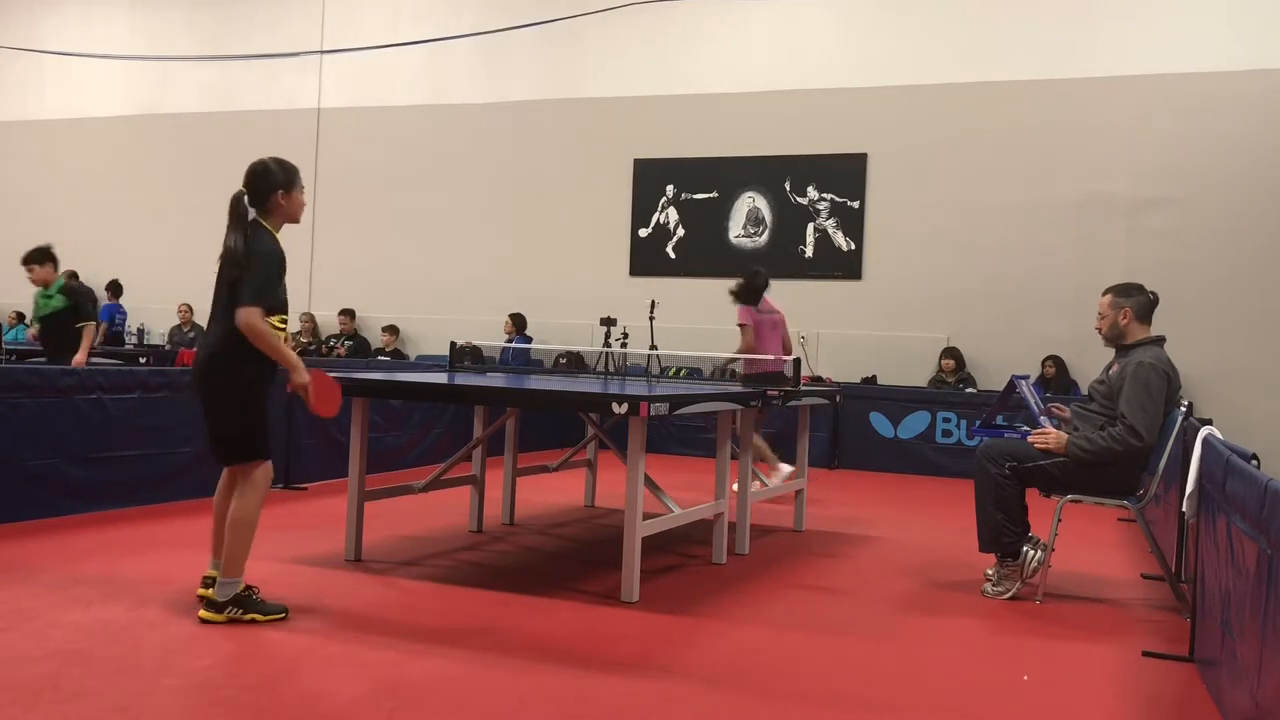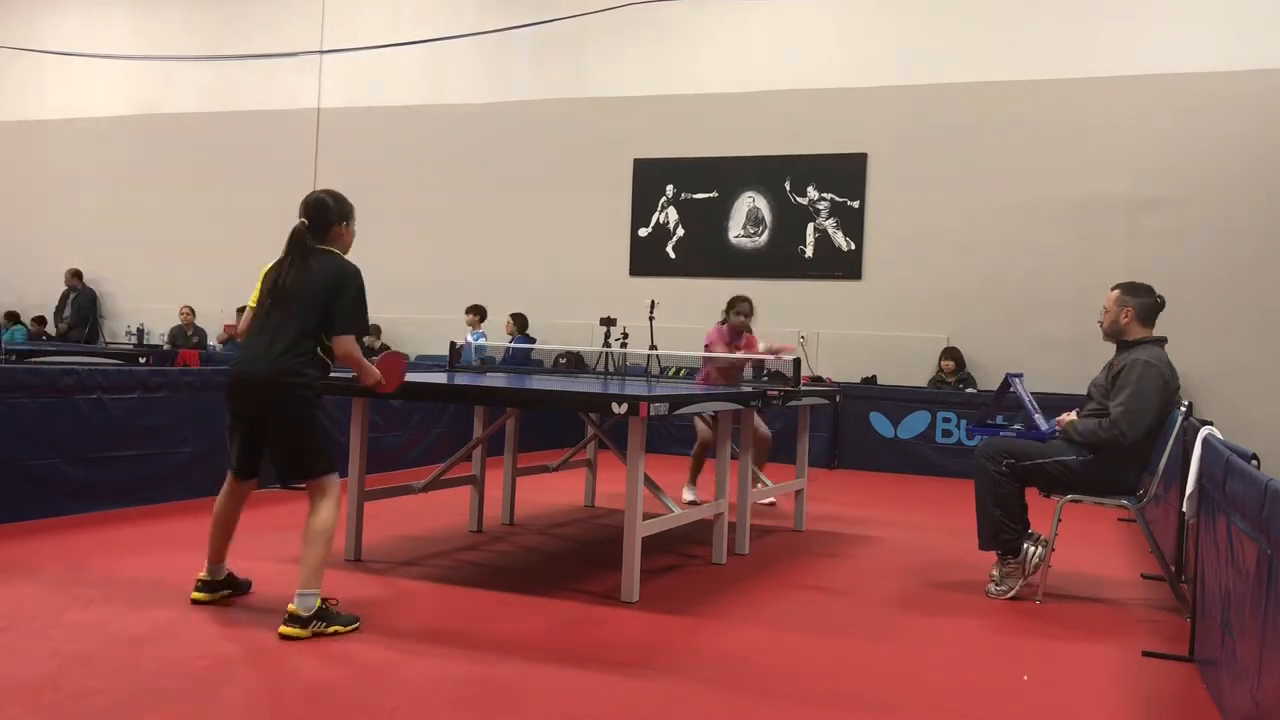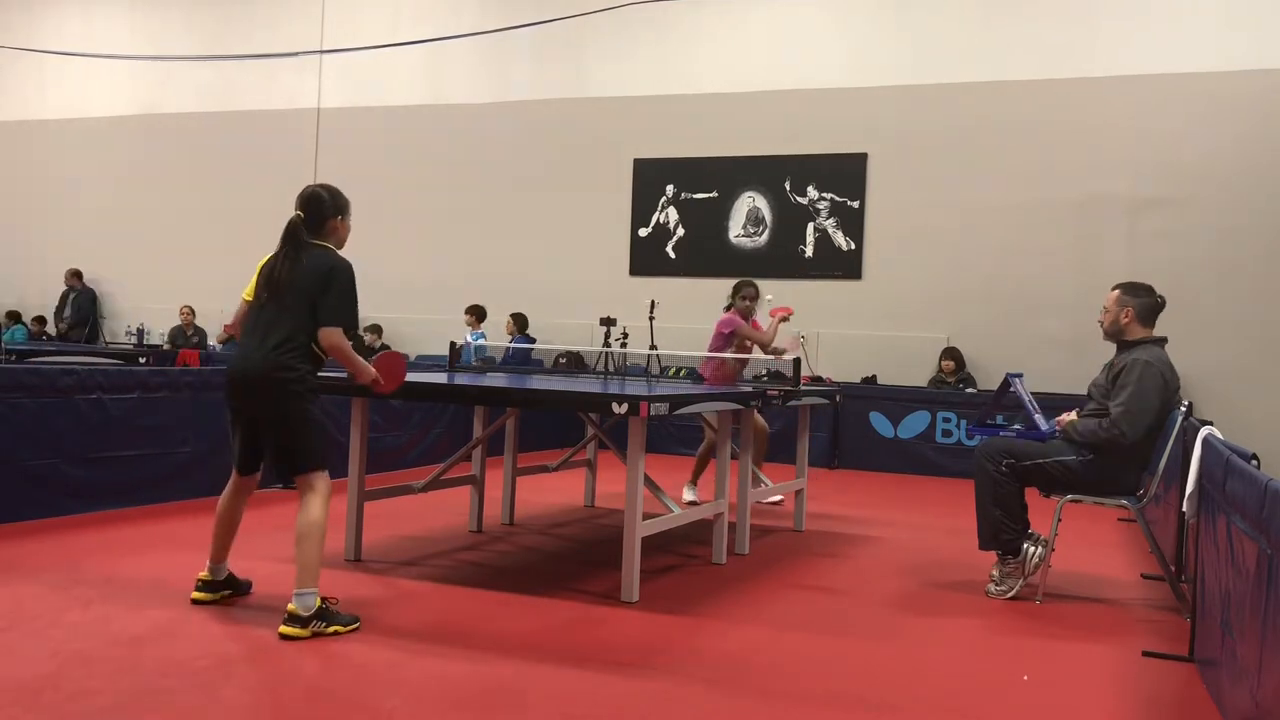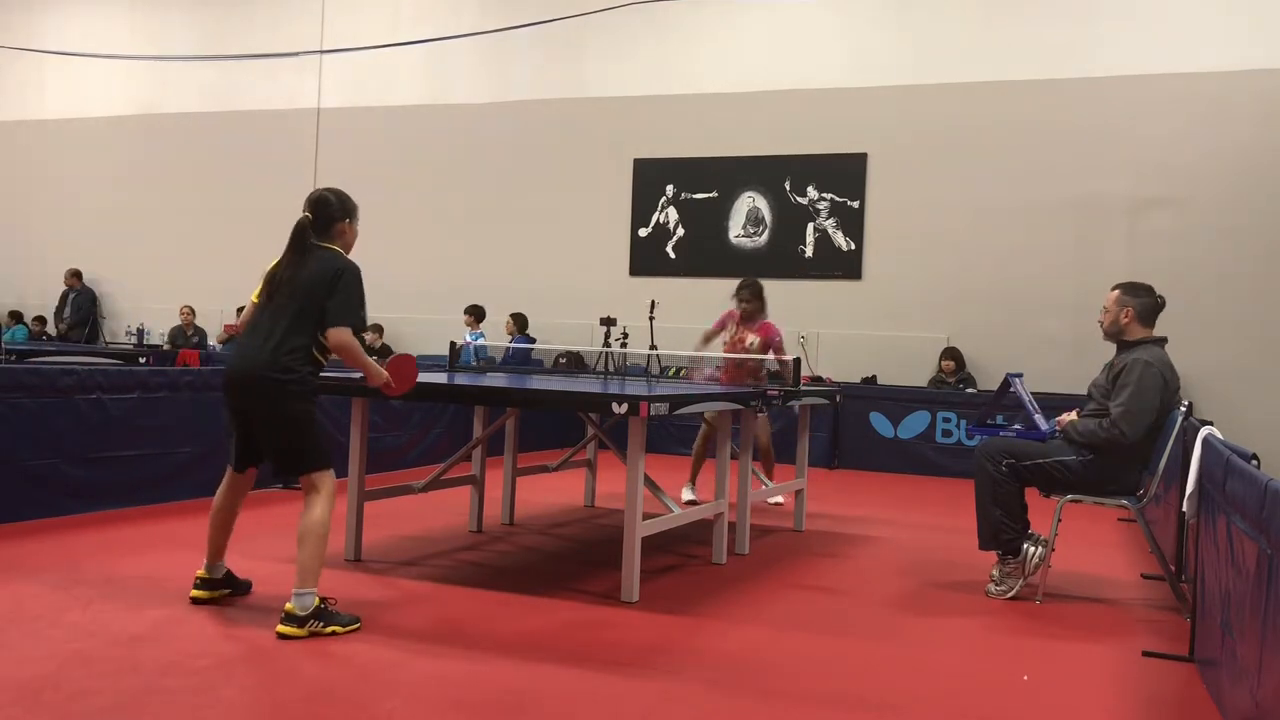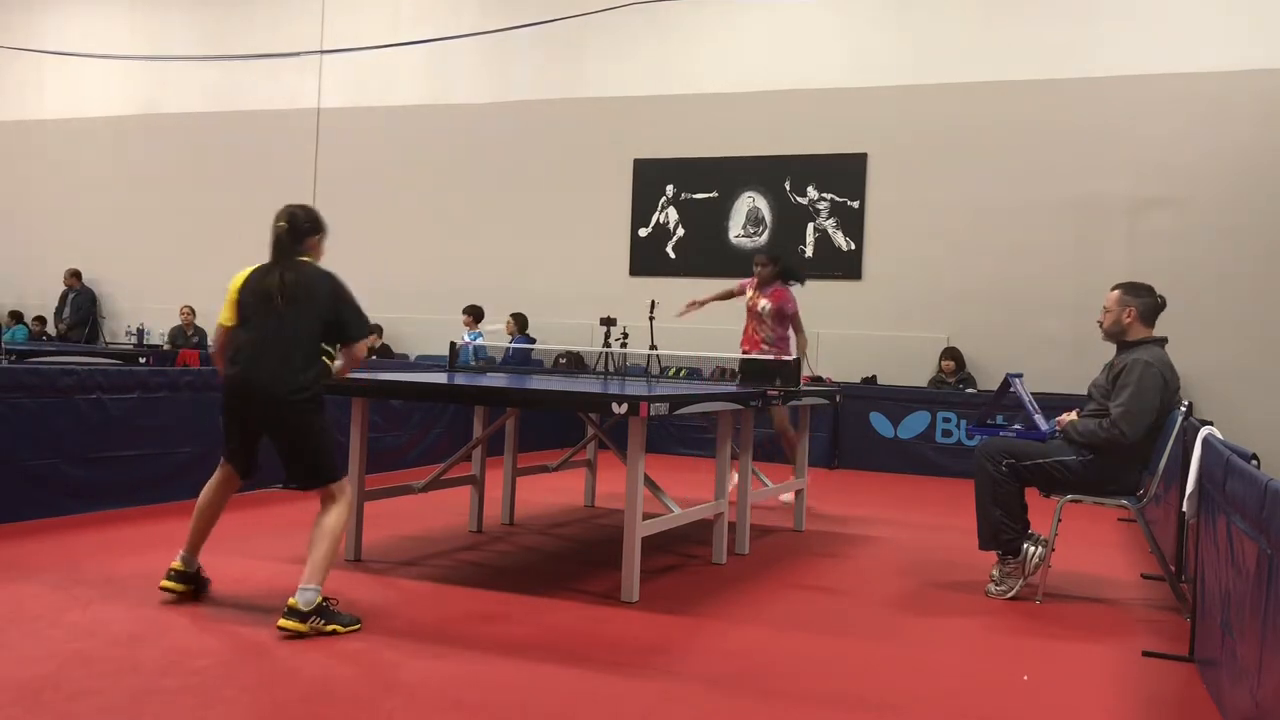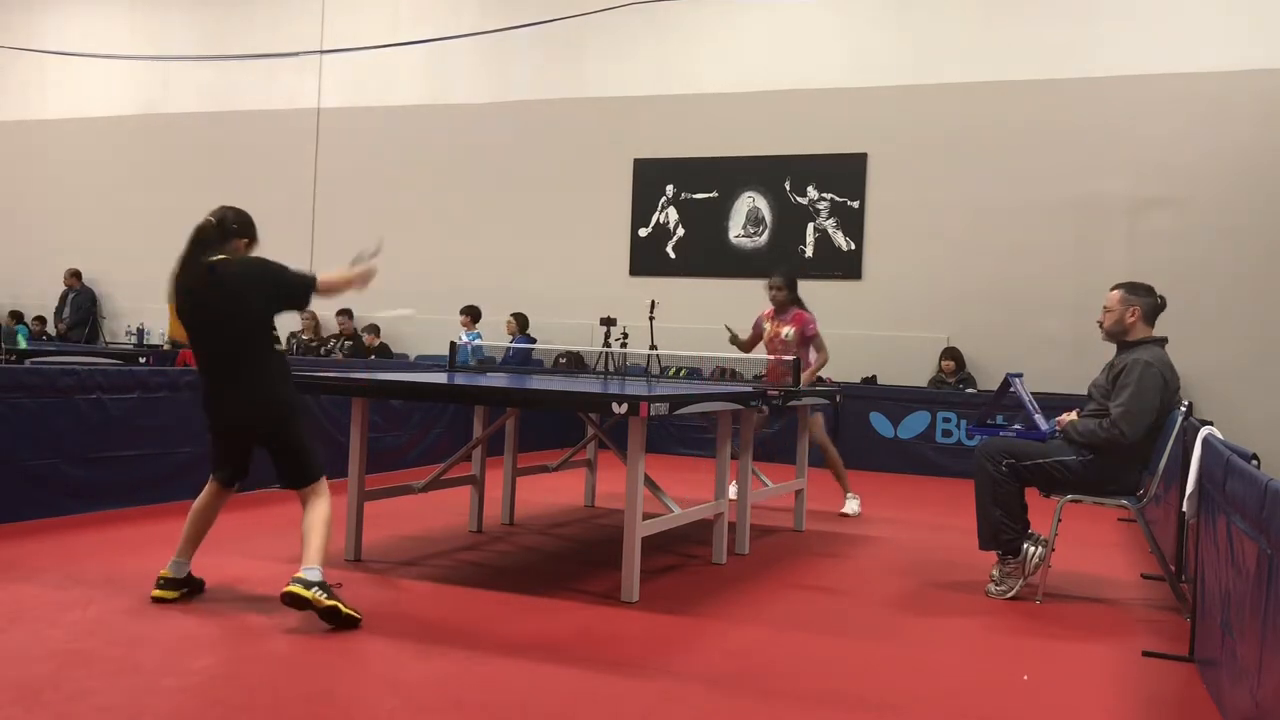
dt=0.3s
person 1, frame 1
left shoulder: (249, 239)
right shoulder: (264, 247)
right elbow: (249, 319)
left wrist: (280, 349)
right wrist: (294, 365)
left hip: (221, 368)
right hip: (235, 373)
left knee: (236, 472)
right knee: (255, 477)
left ankle: (217, 574)
right ankle: (226, 595)
person 1, frame 2
left shoulder: (279, 266)
right shoulder: (344, 273)
left elbow: (245, 328)
right elbow: (344, 347)
right wrist: (368, 373)
left hip: (244, 380)
right hip: (289, 388)
left knee: (238, 480)
right knee: (326, 490)
left ankle: (212, 577)
right ankle: (305, 609)
person 1, frame 3
left shoulder: (275, 260)
right shoulder: (335, 267)
left elbow: (238, 323)
right elbow: (330, 338)
right wrist: (361, 370)
left hip: (242, 375)
right hip: (284, 383)
left knee: (243, 476)
right knee: (315, 486)
left ankle: (214, 577)
right ankle: (304, 608)
person 1, frame 4
left shoulder: (285, 262)
right shoulder: (342, 269)
left elbow: (244, 324)
right elbow: (338, 338)
right wrist: (373, 371)
left hip: (239, 374)
right hip: (282, 383)
left knee: (240, 473)
right knee: (320, 486)
left ankle: (211, 575)
right ankle: (302, 608)
person 1, frame 5
left shoulder: (250, 277)
right shoulder: (327, 284)
left elbow: (219, 344)
right elbow: (358, 352)
right wrist: (341, 367)
left hip: (243, 390)
right hip: (295, 398)
left knee: (229, 473)
right knee: (337, 496)
left ankle: (185, 568)
right ankle: (305, 604)
person 1, frame 6
left shoulder: (184, 286)
right shoulder: (255, 273)
left elbow: (197, 342)
right elbow: (323, 286)
right wrist: (362, 274)
left hip: (221, 404)
right hip: (271, 401)
left knee: (219, 486)
right knee: (315, 493)
left ankle: (174, 576)
right ankle: (310, 580)
person 2, frame 1
left shoulder: (1146, 365)
right shoulder: (1131, 357)
left elbow: (1133, 437)
left wrist: (1071, 444)
right wrist: (1074, 420)
left hip: (1107, 469)
right hip: (1096, 456)
left knee: (994, 455)
right knee: (998, 452)
left ankle: (1013, 553)
right ankle: (1019, 545)
person 2, frame 2
left shoulder: (1145, 365)
right shoulder: (1133, 356)
left elbow: (1120, 432)
left wrist: (1073, 427)
right wrist: (1077, 419)
left hip: (1106, 466)
right hip: (1094, 453)
left knee: (994, 454)
right knee: (998, 450)
left ankle: (1014, 551)
right ankle: (1020, 543)
person 2, frame 3
left shoulder: (1144, 364)
right shoulder: (1133, 356)
left elbow: (1120, 431)
left wrist: (1072, 427)
right wrist: (1077, 419)
left hip: (1105, 466)
right hip: (1095, 454)
left knee: (993, 453)
right knee: (998, 449)
left ankle: (1013, 551)
right ankle: (1020, 542)
person 2, frame 4
left shoulder: (1144, 365)
right shoulder: (1134, 356)
left elbow: (1120, 431)
left wrist: (1072, 427)
right wrist: (1077, 420)
left hip: (1106, 467)
right hip: (1094, 453)
left knee: (993, 453)
right knee: (998, 449)
left ankle: (1014, 551)
right ankle: (1020, 542)
person 2, frame 5
left shoulder: (1145, 365)
right shoulder: (1134, 356)
left elbow: (1120, 431)
left wrist: (1073, 427)
right wrist: (1078, 419)
left hip: (1105, 467)
right hip: (1095, 454)
left knee: (993, 453)
right knee: (998, 449)
left ankle: (1014, 551)
right ankle: (1021, 543)
person 2, frame 6
left shoulder: (1145, 365)
right shoulder: (1133, 356)
left elbow: (1120, 432)
left wrist: (1073, 427)
right wrist: (1078, 419)
left hip: (1106, 467)
right hip: (1096, 455)
left knee: (993, 453)
right knee: (999, 449)
left ankle: (1014, 551)
right ankle: (1020, 542)
person 3, frame 1
left shoulder: (745, 309)
right shoulder: (776, 311)
left elbow: (749, 345)
right elbow: (788, 348)
left wrist: (728, 361)
left hip: (756, 374)
right hip: (776, 374)
left ankle: (778, 467)
right ankle: (752, 479)
person 3, frame 2
left shoulder: (750, 340)
right shoulder: (715, 334)
right elbow: (723, 363)
right wrist: (757, 354)
left knee: (763, 436)
right knee: (706, 439)
right ankle: (690, 485)
person 3, frame 3
left shoulder: (752, 324)
right shoulder: (729, 320)
left elbow: (768, 350)
right elbow: (765, 340)
left wrist: (782, 350)
right wrist: (776, 320)
right hip: (709, 385)
left knee: (762, 430)
right knee: (713, 439)
right ankle: (691, 486)
person 3, frame 4
left shoulder: (770, 330)
right shoulder: (729, 317)
right elbow: (707, 338)
right hip: (726, 385)
left knee: (763, 444)
right knee: (706, 433)
right ankle: (690, 486)
person 3, frame 5
left shoulder: (784, 296)
right shoulder: (751, 285)
left elbow: (800, 334)
right elbow: (730, 292)
right wrist: (703, 301)
left knee: (781, 426)
person 3, frame 6
left shoulder: (803, 319)
right shoulder: (764, 319)
left elbow: (822, 353)
right elbow: (747, 348)
left wrist: (810, 373)
right wrist: (736, 341)
left hip: (802, 386)
left knee: (821, 441)
left ankle: (850, 494)
right ankle: (740, 482)
